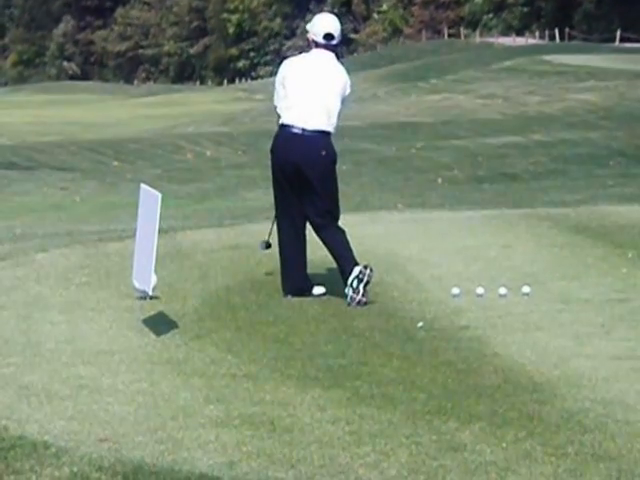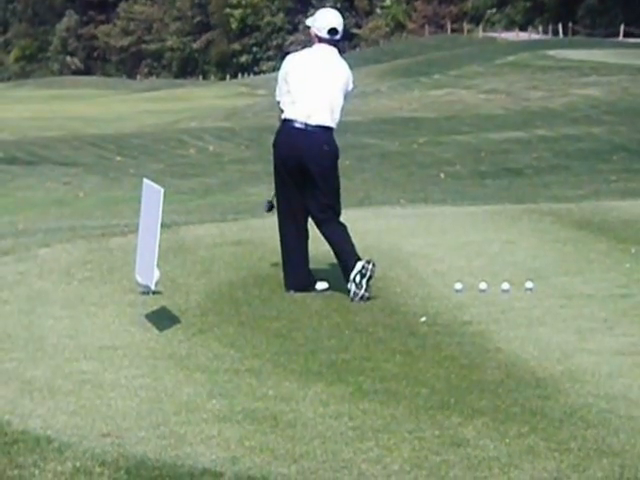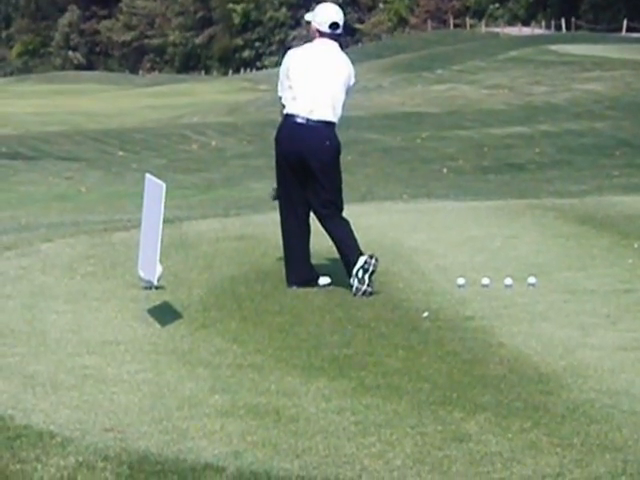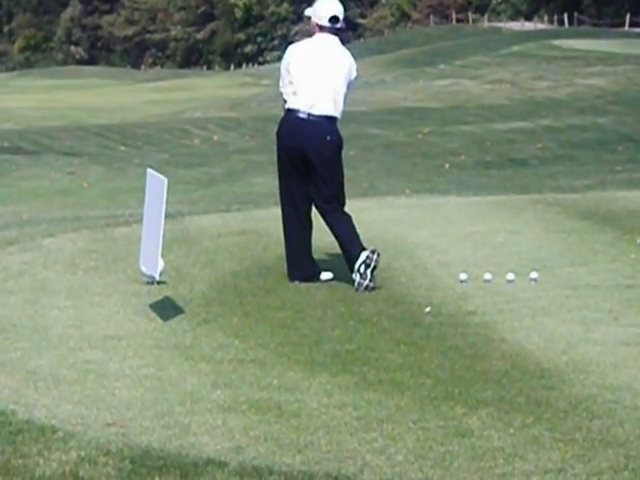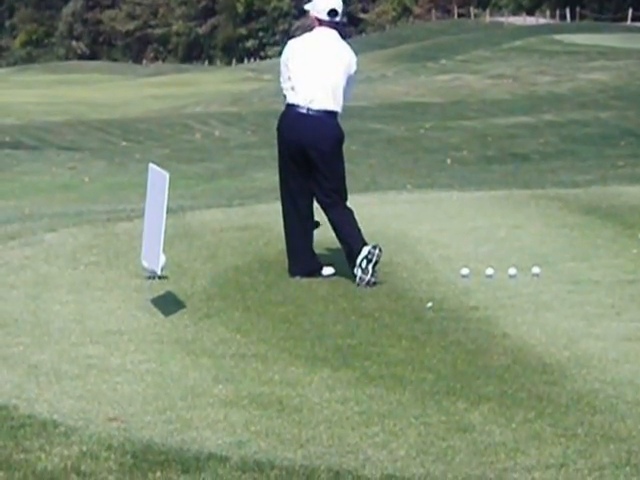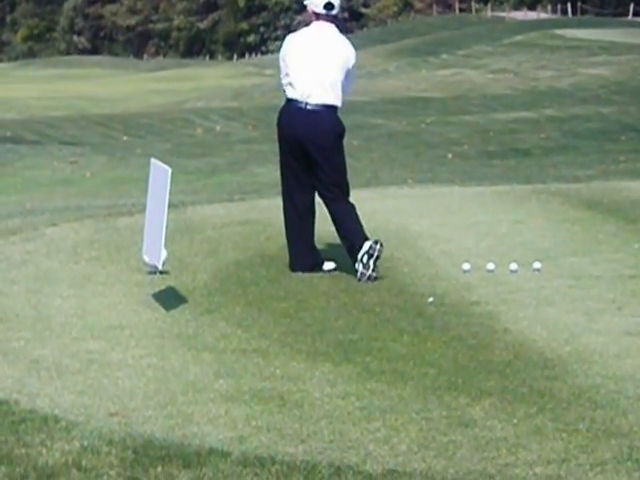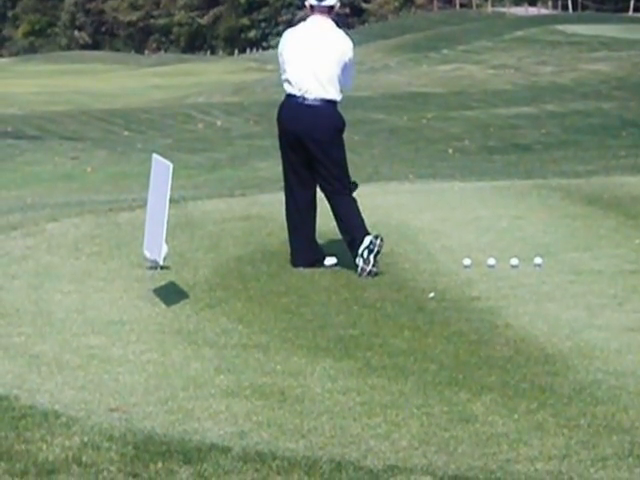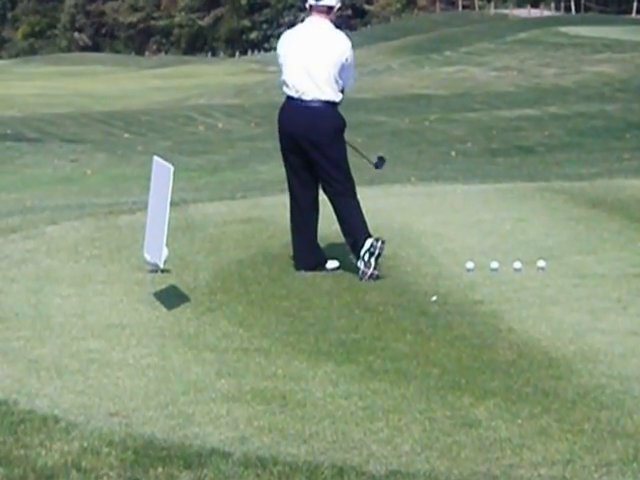
dt=0.3s
person 1, frame 1
left shoulder: (290, 65)
right shoulder: (341, 75)
left elbow: (279, 109)
right elbow: (334, 111)
left hip: (286, 142)
right hip: (318, 146)
left knee: (289, 216)
right knee: (324, 217)
left ankle: (295, 283)
right ankle: (352, 270)
person 1, frame 2
left shoulder: (293, 60)
right shoulder: (343, 70)
left elbow: (282, 103)
right elbow: (337, 108)
left hip: (289, 136)
right hip: (320, 141)
left knee: (291, 211)
right knee: (325, 212)
left ankle: (298, 278)
right ankle: (354, 266)
person 1, frame 3
left shoulder: (294, 55)
right shoulder: (345, 65)
left elbow: (283, 97)
right elbow: (339, 105)
left hip: (290, 131)
right hip: (322, 136)
left knee: (293, 205)
right knee: (328, 207)
left ankle: (300, 273)
right ankle: (356, 260)
person 1, frame 4
left shoulder: (295, 50)
right shoulder: (346, 60)
left elbow: (285, 92)
right elbow: (342, 100)
left hip: (292, 126)
right hip: (323, 131)
left knee: (294, 201)
right knee: (330, 202)
left ankle: (302, 268)
right ankle: (359, 256)
person 1, frame 5
left shoulder: (294, 46)
right shoulder: (346, 54)
left elbow: (286, 87)
right elbow: (344, 96)
left hip: (292, 122)
right hip: (324, 127)
left knee: (295, 195)
right knee: (332, 197)
left ankle: (303, 263)
right ankle: (360, 251)
person 1, frame 6
left shoulder: (292, 41)
right shoulder: (345, 47)
left elbow: (285, 81)
right elbow: (344, 90)
left hip: (292, 117)
right hip: (324, 121)
left knee: (296, 190)
right knee: (334, 191)
left ankle: (303, 258)
right ankle: (361, 246)
person 1, frame 7
left shoulder: (289, 36)
right shoulder: (342, 41)
left elbow: (286, 76)
right elbow: (344, 84)
left hip: (291, 112)
right hip: (323, 116)
left knee: (298, 186)
right knee: (337, 186)
left ankle: (305, 253)
right ankle: (361, 241)
person 1, frame 8
left shoulder: (287, 38)
right shoulder: (340, 41)
left elbow: (287, 78)
right elbow: (344, 86)
left hip: (291, 114)
right hip: (323, 118)
left knee: (300, 189)
right knee: (340, 187)
left ankle: (308, 256)
right ankle: (363, 244)
